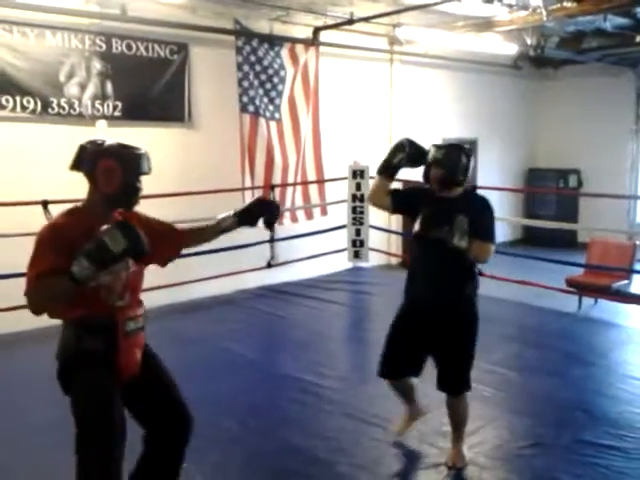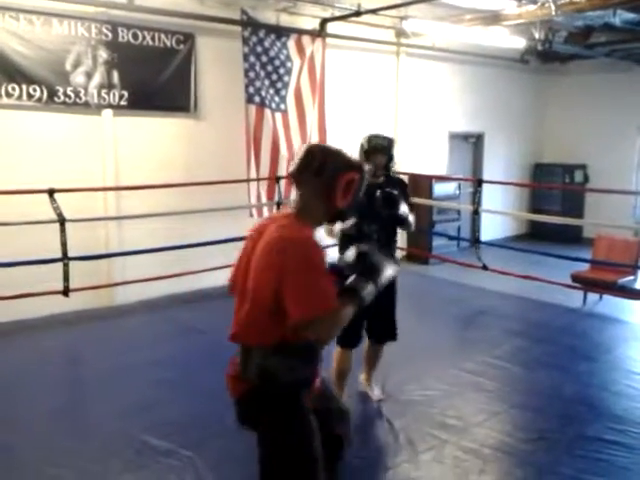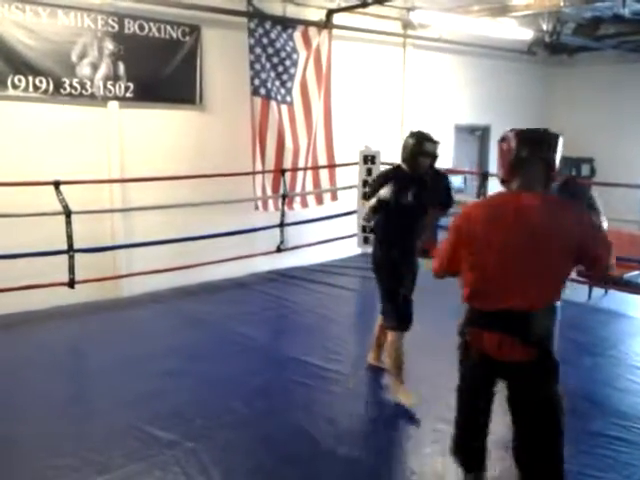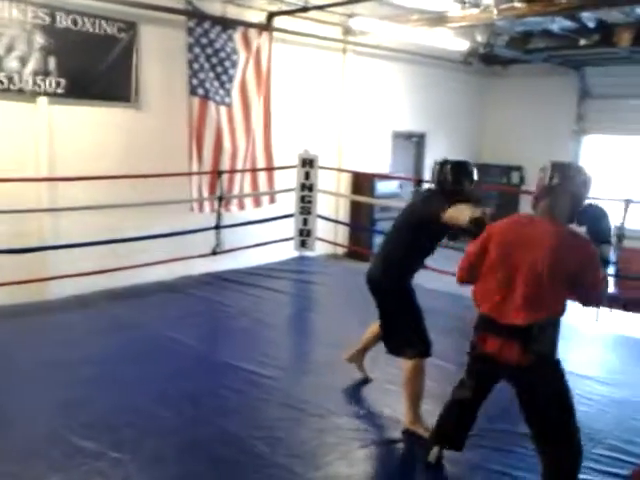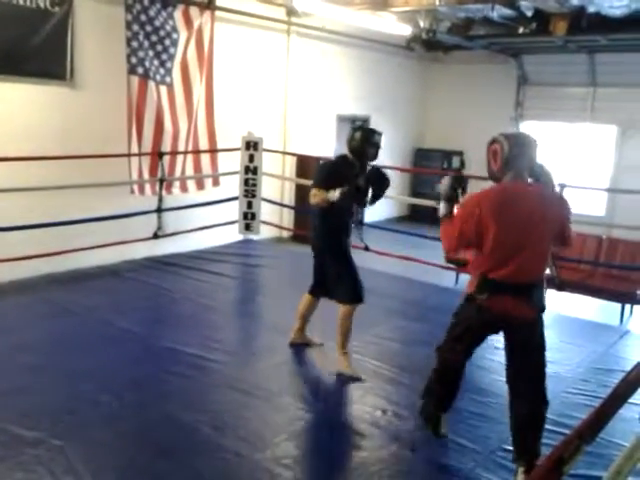
dt=1s
person 1, frame 1
left shoulder: (131, 222)
right shoulder: (60, 231)
left elbow: (187, 238)
right elbow: (38, 301)
left wrist: (239, 218)
right wrist: (89, 263)
left hip: (132, 346)
right hip: (89, 353)
left knee: (174, 422)
right knee: (103, 451)
person 1, frame 2
left shoulder: (269, 227)
right shoulder: (299, 244)
left elbow: (237, 285)
right elbow: (320, 329)
right wrist: (364, 283)
left hip: (275, 373)
right hip: (278, 385)
left knee: (334, 426)
person 1, frame 3
left shoulder: (474, 213)
right shoulder: (568, 216)
left elbow: (441, 269)
right elbow: (602, 264)
right wrist: (590, 216)
left hip: (478, 335)
right hip: (529, 344)
left knee: (472, 403)
right knee: (541, 449)
person 1, frame 4
left shoulder: (499, 229)
right shoulder: (575, 246)
left elbow: (464, 274)
right elbow: (594, 297)
right wrist: (600, 247)
left hip: (488, 338)
right hip: (532, 351)
left knee: (468, 393)
right knee: (561, 442)
left ankle: (438, 446)
person 1, frame 5
left shoulder: (481, 201)
right shoulder: (553, 201)
left elbow: (450, 245)
right elbow: (564, 239)
left wrist: (446, 203)
left hip: (485, 298)
right hip: (527, 302)
left knee: (451, 354)
right knee: (529, 387)
left ankle: (435, 413)
person 2, frame 1
left shoulder: (476, 205)
right shoulder: (420, 196)
left elbow: (483, 254)
right elbow: (376, 198)
left wrist: (451, 236)
right wrist: (391, 165)
left hip: (457, 306)
right hip: (417, 300)
left knee: (454, 383)
right knee: (393, 368)
left ankle: (457, 444)
right ankle: (413, 408)
person 2, frame 2
left shoulder: (396, 186)
left elbow: (409, 225)
right elbow: (330, 228)
left wrist: (400, 211)
right wrist: (349, 229)
left knee: (381, 335)
right knee: (347, 340)
left ankle: (367, 378)
right ankle: (337, 397)
person 2, frame 3
left shoulder: (426, 181)
right shoulder: (387, 178)
left elbow: (435, 212)
right elbow: (368, 214)
left wrist: (440, 200)
right wrist: (384, 196)
left hip: (408, 255)
right hip: (387, 257)
left knee: (391, 311)
right knee: (399, 321)
left ankle: (375, 355)
right ankle: (398, 385)
person 2, frame 4
left shoulder: (431, 198)
right shoulder: (434, 201)
right elbow: (461, 216)
left wrist: (472, 218)
left hip: (381, 272)
right hip: (392, 278)
left knee: (389, 321)
right knee: (417, 349)
left ankle: (357, 353)
right ankle: (413, 420)
person 2, frame 5
left shoulder: (359, 169)
right shoulder: (332, 167)
left elbow: (362, 201)
right elbow: (315, 198)
left wrist: (375, 188)
right wrist: (341, 193)
left hip: (338, 237)
right hip: (328, 239)
left knee: (319, 287)
right knee: (351, 295)
left ankle: (298, 334)
right ankle: (343, 355)
